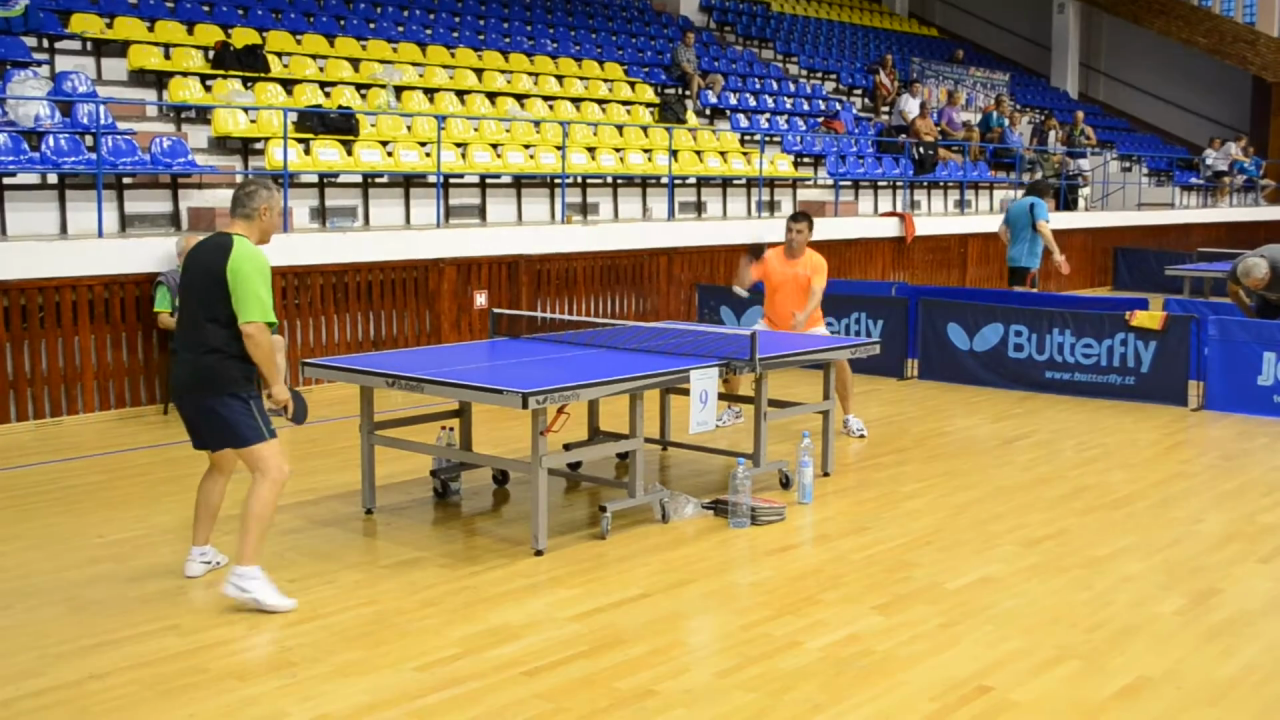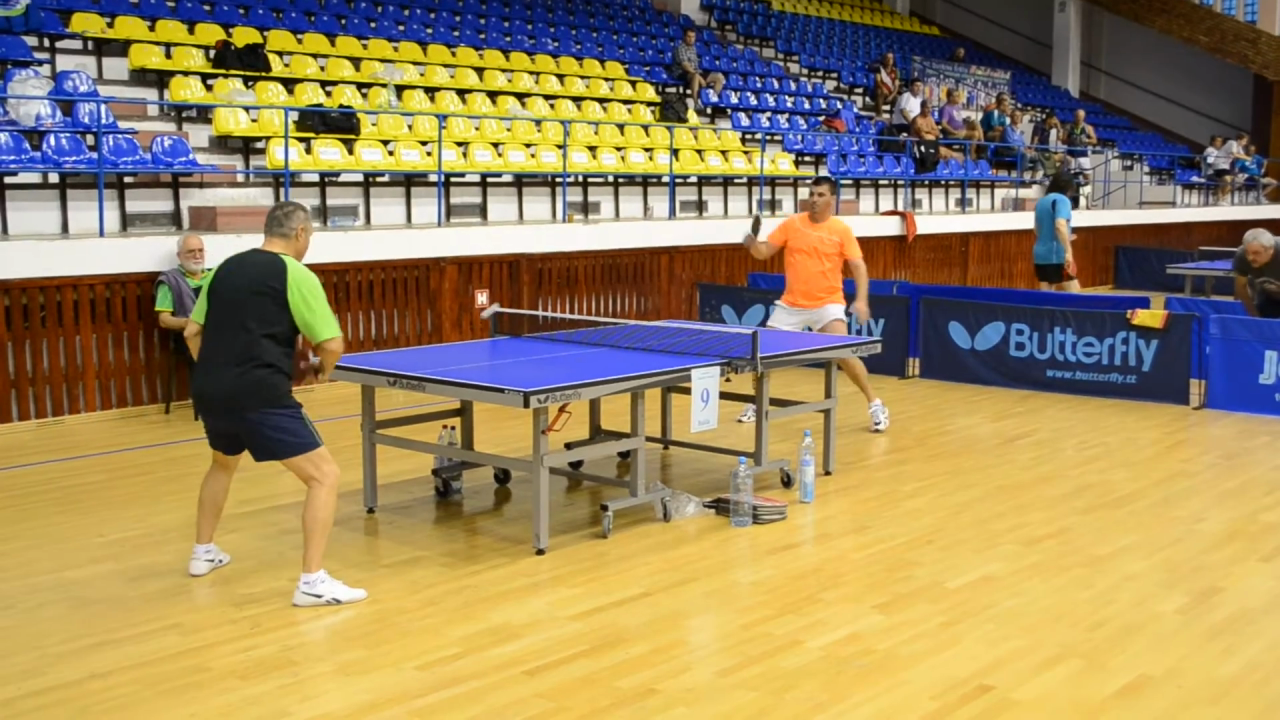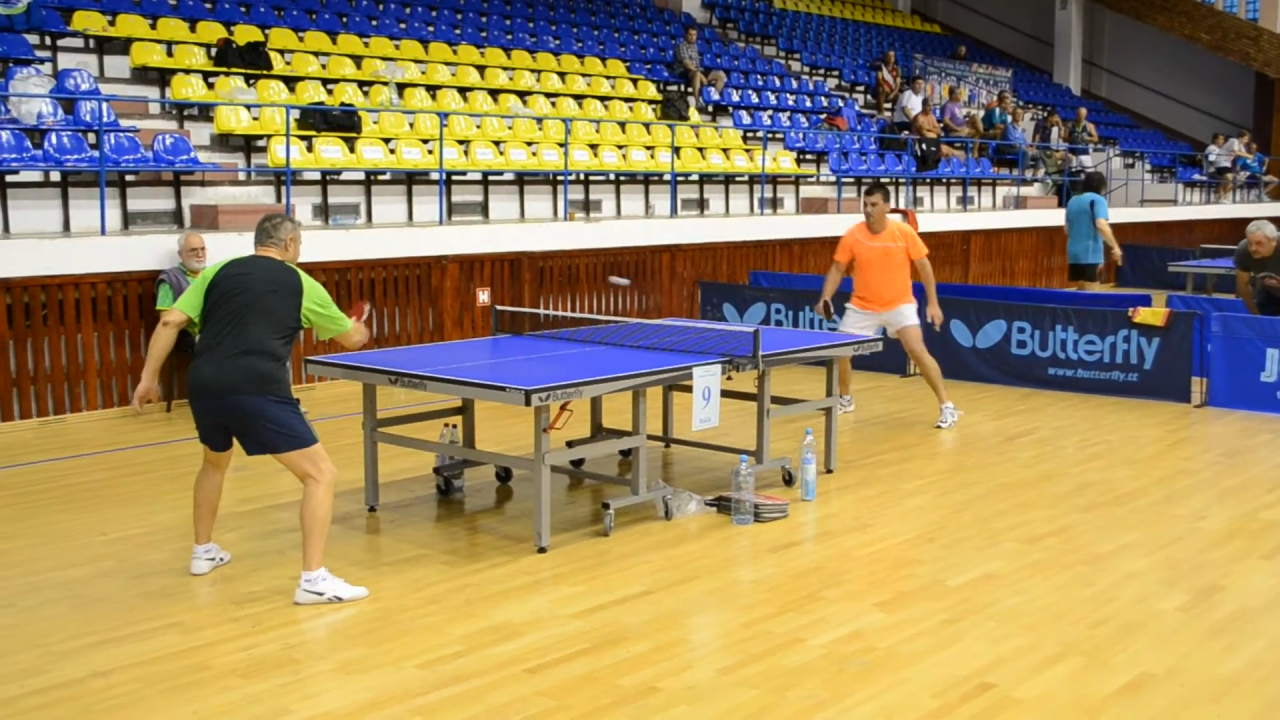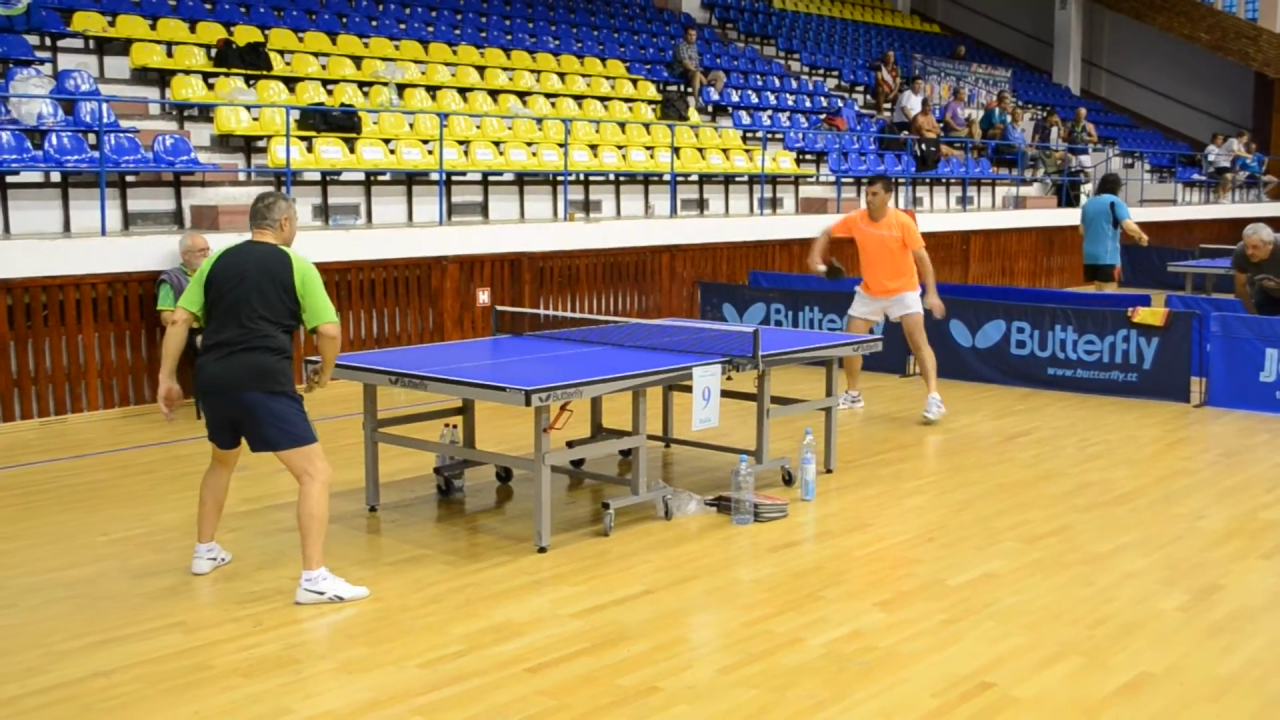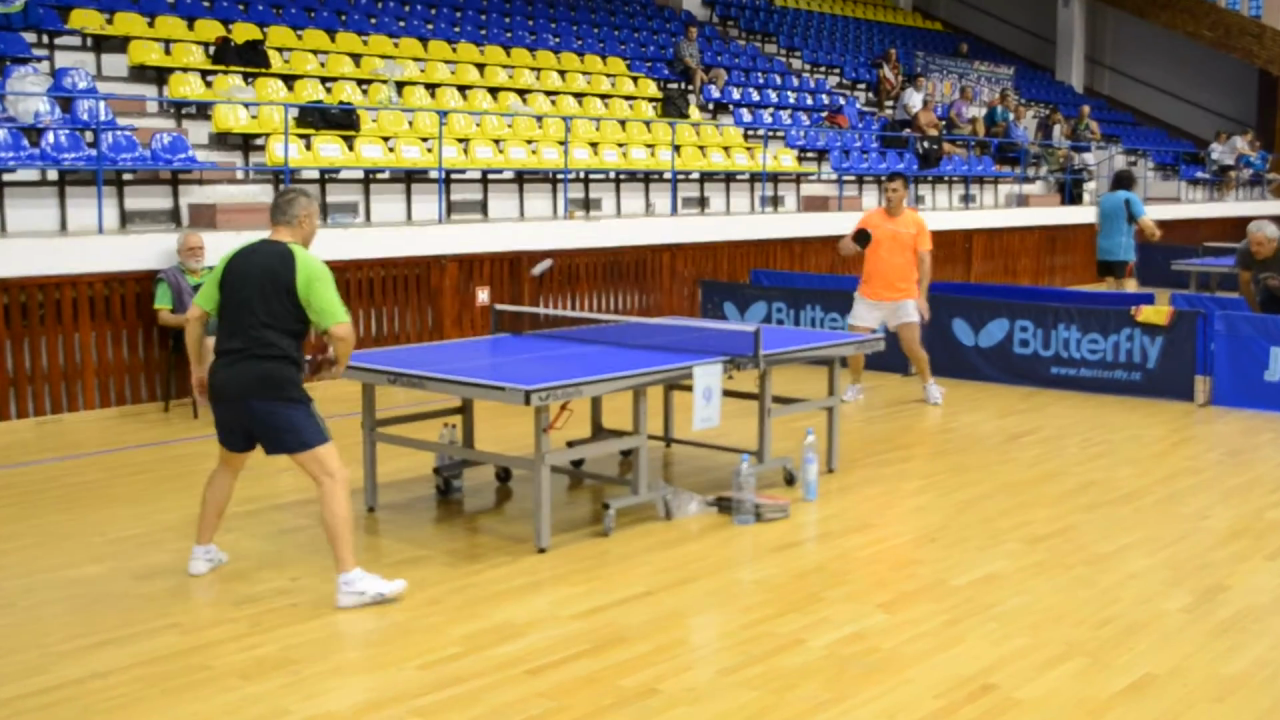
dt=0.4s
person 1, frame 1
left shoulder: (201, 250)
right shoulder: (248, 256)
right elbow: (253, 329)
right wrist: (276, 381)
left hip: (189, 379)
right hip: (223, 383)
left knee: (222, 462)
right knee: (272, 470)
left ankle: (200, 552)
right ankle: (247, 574)
person 1, frame 2
left shoulder: (226, 267)
right shoulder: (297, 276)
left elbow: (193, 332)
right elbow: (332, 344)
right wrist: (321, 366)
left hip: (209, 392)
right hip: (261, 396)
left knee: (223, 465)
right knee: (324, 476)
left ankle: (203, 551)
right ankle: (313, 581)
person 1, frame 3
left shoulder: (219, 271)
right shoulder: (300, 283)
left elbow: (171, 322)
right elbow: (352, 338)
left wrist: (148, 378)
right wrist: (358, 329)
left hip: (206, 386)
right hip: (258, 390)
left knee: (215, 462)
right knee: (321, 474)
left ankle: (204, 551)
right ankle: (314, 579)
person 1, frame 4
left shoulder: (217, 261)
right shoulder: (296, 265)
left elbow: (179, 320)
right elbow: (329, 331)
left wrist: (167, 378)
right wrist: (325, 372)
left hip: (213, 381)
right hip: (264, 384)
left knee: (222, 462)
right knee: (315, 475)
left ankle: (205, 551)
right ankle: (314, 579)
person 1, frame 5
left shoulder: (235, 258)
right shoulder: (307, 265)
left elbow: (194, 315)
right elbow: (342, 332)
left wrist: (198, 368)
right wrist: (341, 361)
left hip: (227, 385)
right hip: (274, 388)
left knee: (228, 465)
right knee: (332, 476)
left ankle: (202, 552)
right ankle: (351, 579)
person 2, frame 1
left shoulder: (817, 262)
right shoulder: (768, 257)
left elbow: (816, 295)
right elbow: (741, 285)
left wrist: (803, 316)
right wrist: (744, 268)
left hip: (810, 328)
right hip: (772, 328)
left knee: (839, 360)
left ankle: (849, 418)
right ankle: (734, 410)
person 2, frame 2
left shoulder: (841, 230)
right shoulder: (792, 224)
left elbow: (859, 267)
right elbow: (763, 252)
left wrist: (862, 300)
right wrist: (751, 244)
left hip: (828, 305)
right hip: (791, 304)
left knee: (844, 355)
left ankle: (875, 405)
right ankle: (757, 405)
person 2, frame 3
left shoulder: (905, 233)
right shoulder: (853, 236)
left elbow: (924, 266)
right elbow: (837, 268)
left wrist: (932, 303)
right wrist: (826, 298)
left hip: (899, 305)
right hip: (863, 307)
left knee: (918, 352)
left ankle: (946, 405)
right ankle: (845, 398)
person 2, frame 4
left shoulder: (903, 222)
right shoulder: (856, 219)
left elbow: (922, 257)
right elbow: (827, 234)
left wrist: (932, 292)
right wrist: (815, 256)
left hip: (904, 290)
right hip: (869, 292)
left knee: (918, 341)
left ankle: (933, 396)
right ankle: (853, 394)
person 2, frame 5
left shoulder: (917, 222)
right shoulder: (870, 219)
left elbow: (924, 260)
right elbow: (844, 245)
left wrist: (922, 295)
right wrist: (847, 245)
left hip: (905, 297)
right hip: (869, 295)
left knee: (912, 348)
left ankle: (929, 383)
right ankle: (855, 385)
